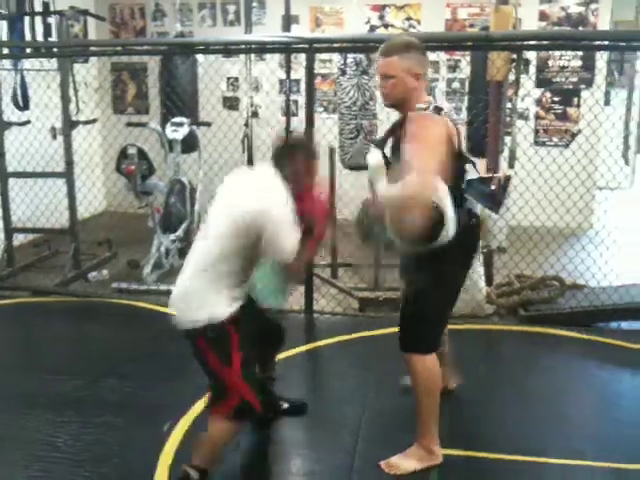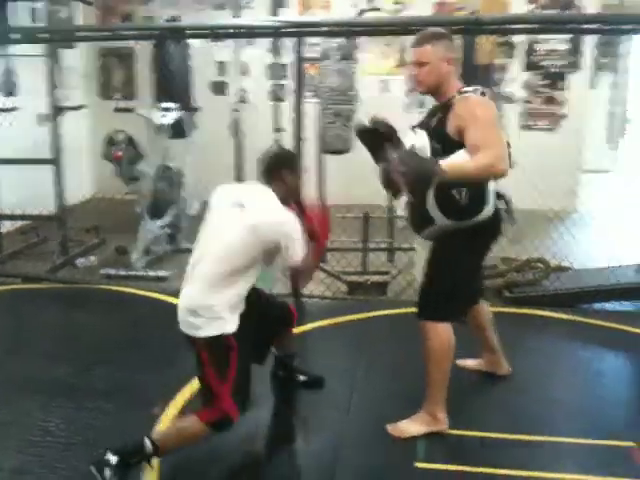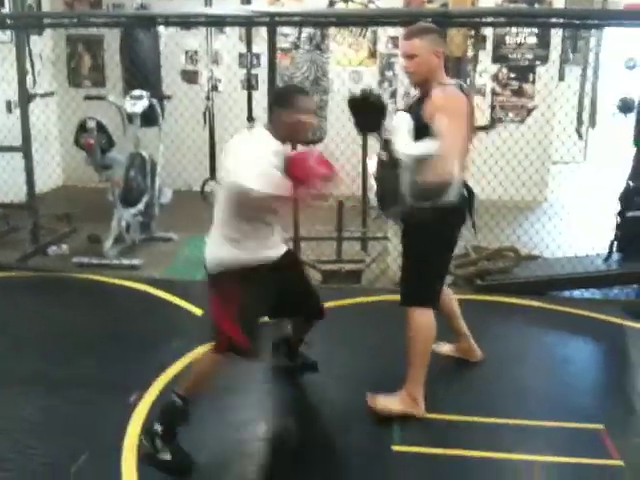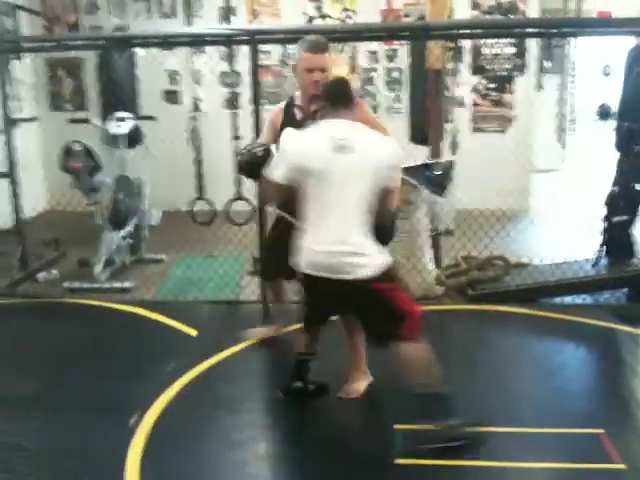
dt=0.7s
person 1, frame 1
left shoulder: (427, 126)
right shoulder: (407, 121)
left elbow: (420, 189)
right wrist: (382, 190)
left hip: (444, 247)
right hip: (424, 241)
left knee: (416, 342)
right knee: (423, 320)
left ankle: (428, 446)
right ankle: (442, 375)
person 1, frame 2
left shoulder: (470, 106)
right shoulder: (439, 108)
left elbow: (495, 161)
right elbow: (426, 156)
left wrist: (439, 169)
left hip: (468, 223)
right hip: (457, 220)
left knee: (434, 312)
right knee: (465, 294)
left ankle: (434, 413)
right ankle: (495, 358)
person 1, frame 3
left shoulder: (447, 97)
right shoulder: (422, 98)
left elbow: (452, 149)
right elbow: (404, 145)
left wrist: (426, 188)
left hip: (437, 209)
right hip: (422, 206)
left knee: (417, 297)
right knee: (430, 281)
left ankle: (412, 395)
right ankle: (466, 344)
person 1, frame 4
left shoulder: (351, 110)
right shoulder: (281, 113)
right hip: (293, 215)
right knee: (270, 272)
left ankle: (360, 370)
right ankle: (277, 324)
person 2, frame 1
left shoulder: (247, 177)
right shoulder: (275, 203)
right elbow: (295, 272)
left wrist: (306, 219)
right wrist: (313, 233)
left hip: (223, 295)
right hip: (206, 309)
left knee: (270, 336)
right knee: (238, 403)
left ankle: (266, 400)
person 2, frame 2
left shoulder: (229, 193)
right shoulder: (281, 220)
right elbow: (299, 280)
right wrist: (315, 244)
left hip: (218, 300)
right hip: (212, 319)
left knee: (284, 317)
right knee: (218, 415)
left ankle: (286, 371)
person 2, frame 3
left shoulder: (275, 147)
right shoulder: (256, 149)
right elbow: (255, 206)
right wrist: (298, 181)
left hip: (271, 252)
right hip: (235, 260)
left knee: (309, 309)
right knee: (229, 347)
left ankle: (289, 352)
right ankle: (163, 427)
person 2, frame 4
left shoulder: (298, 141)
right shoulder: (384, 145)
left elbow: (272, 194)
right elbow: (386, 204)
left hip: (313, 260)
right hip: (362, 262)
left knee: (314, 320)
right knee: (408, 331)
left ankle: (298, 380)
right ankle: (438, 411)
